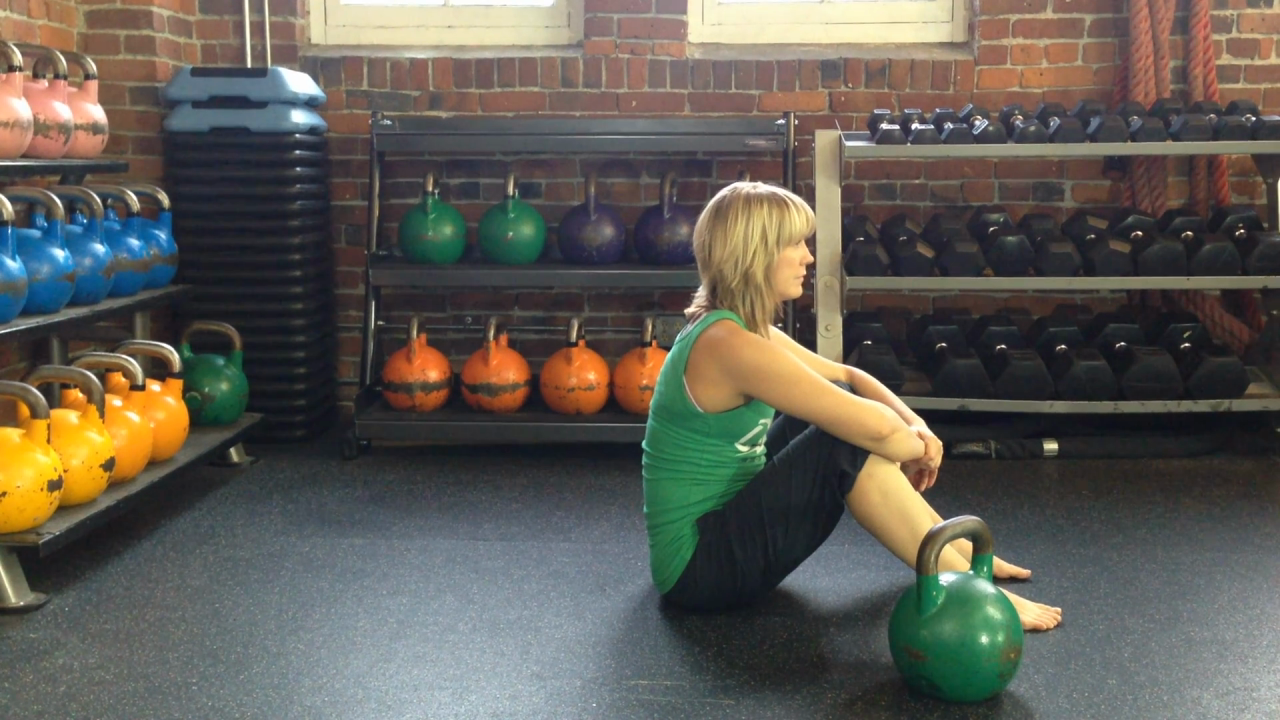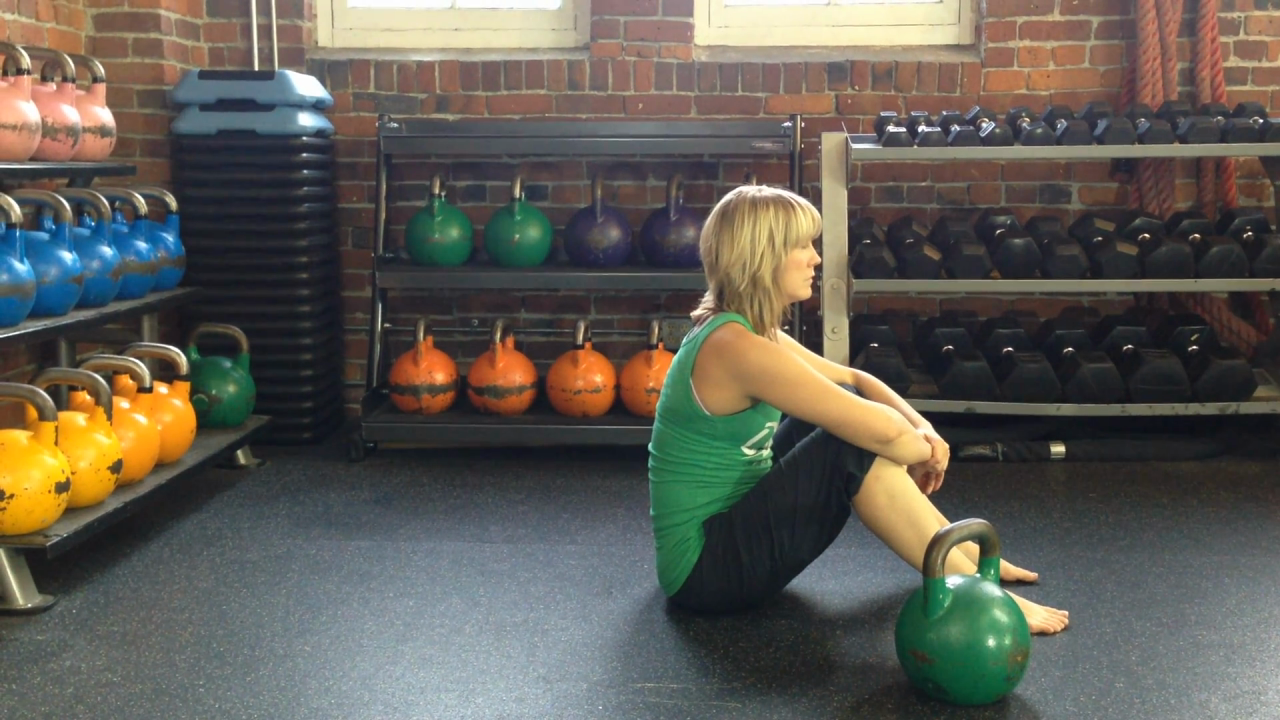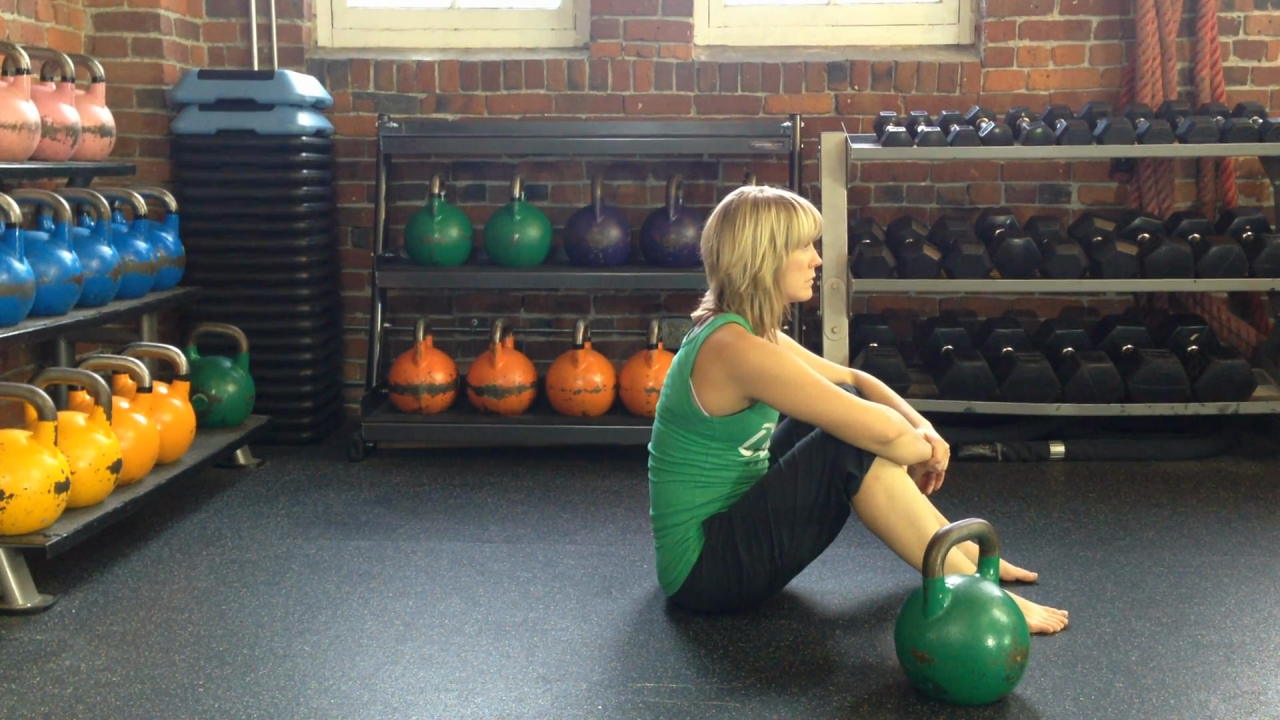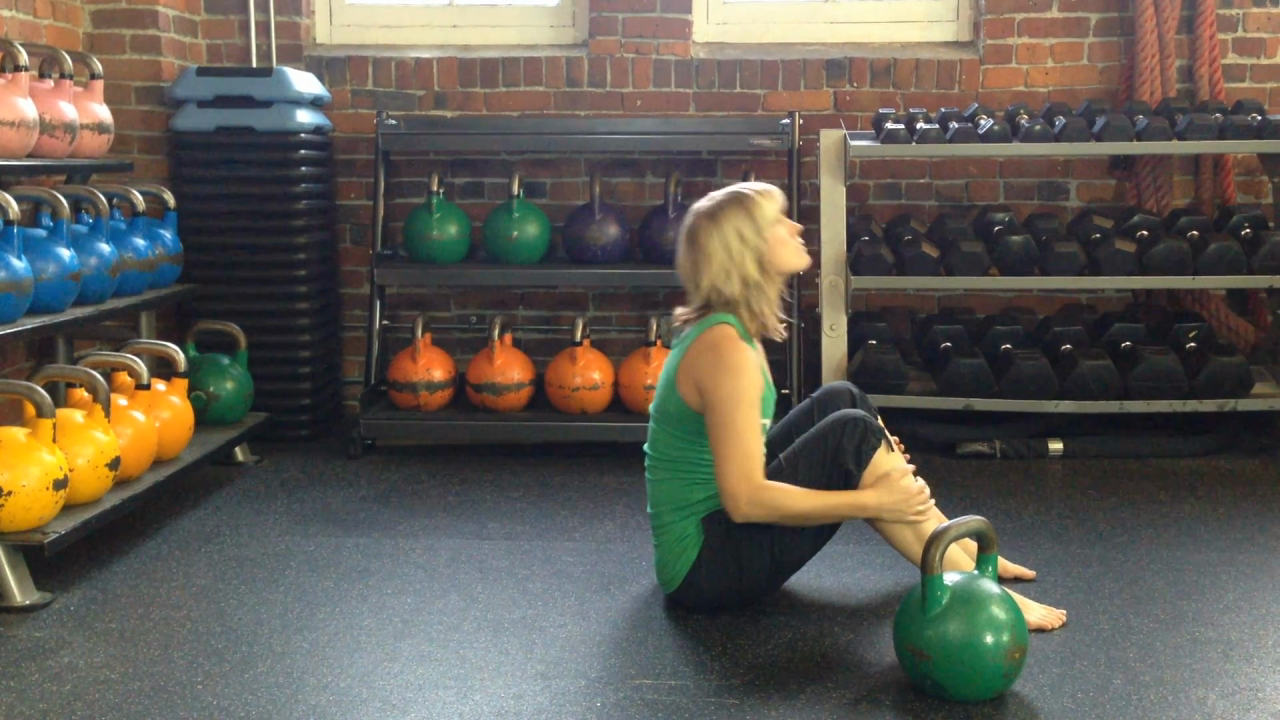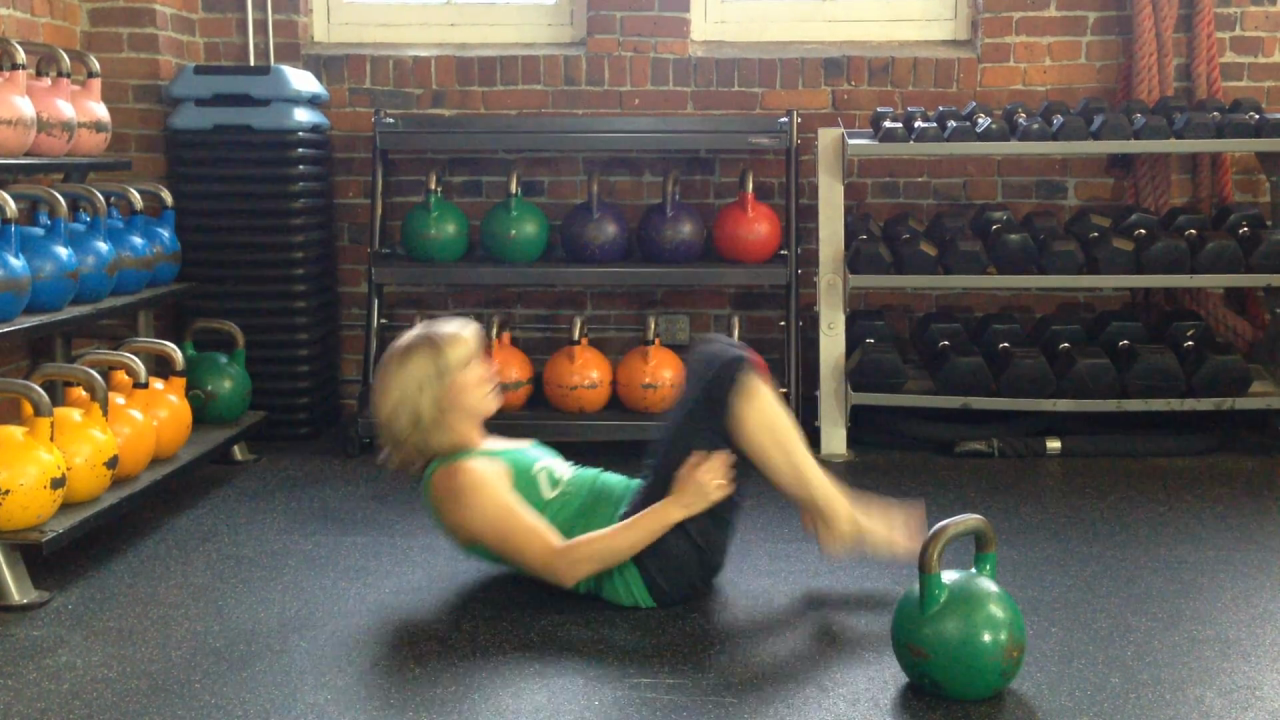
dt=1s
person 1, frame 1
left shoulder: (735, 328)
right shoulder: (732, 344)
left elbow: (847, 376)
right elbow: (873, 427)
left wrist: (915, 426)
right wrist: (916, 447)
left hip: (722, 525)
right hip: (699, 563)
left knee: (842, 402)
right knee: (851, 447)
left ankle: (958, 549)
person 1, frame 2
left shoulder: (740, 330)
right shoulder: (738, 346)
left elbow: (854, 379)
right elbow: (879, 429)
left wrist: (922, 429)
right wrist: (923, 450)
left hip: (727, 527)
right hip: (705, 564)
left knee: (848, 406)
right knee: (858, 450)
left ankle: (964, 551)
person 1, frame 3
left shoulder: (742, 330)
right shoulder: (737, 348)
left elbow: (853, 379)
right elbow: (878, 430)
left wrist: (921, 428)
right wrist: (922, 451)
left hip: (728, 525)
right hip: (705, 564)
left knee: (847, 408)
right knee: (856, 447)
left ankle: (964, 551)
person 1, frame 4
left shoulder: (723, 328)
right shoulder: (725, 349)
right elbow: (746, 499)
left wrist: (867, 449)
right wrist: (872, 501)
left hip: (719, 529)
right hip: (705, 563)
left knee: (841, 402)
right knee: (853, 435)
left ankle: (962, 548)
person 1, frame 5
left shoulder: (479, 451)
right shoulder: (460, 480)
right elbow: (563, 565)
left wrist: (670, 494)
right wrist: (677, 506)
left hip: (643, 524)
right hip: (654, 566)
left knee: (718, 359)
right knee: (723, 378)
left ankle: (827, 506)
right ankle: (839, 514)
